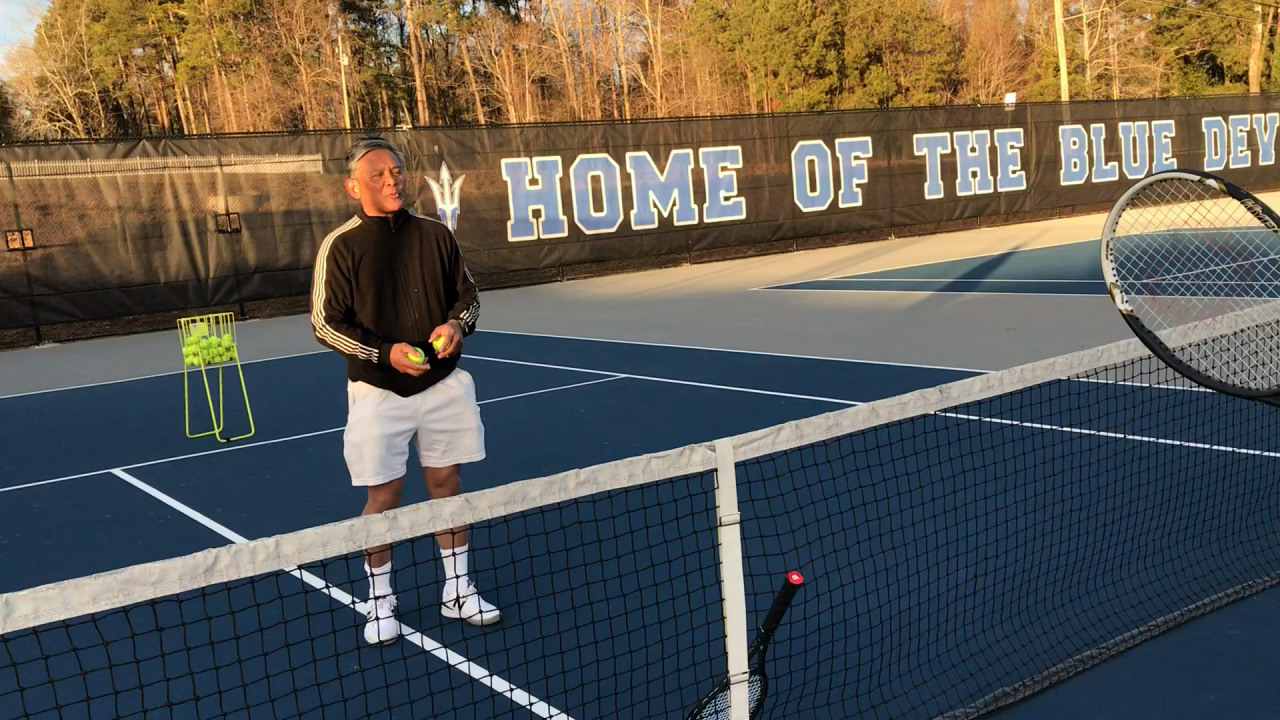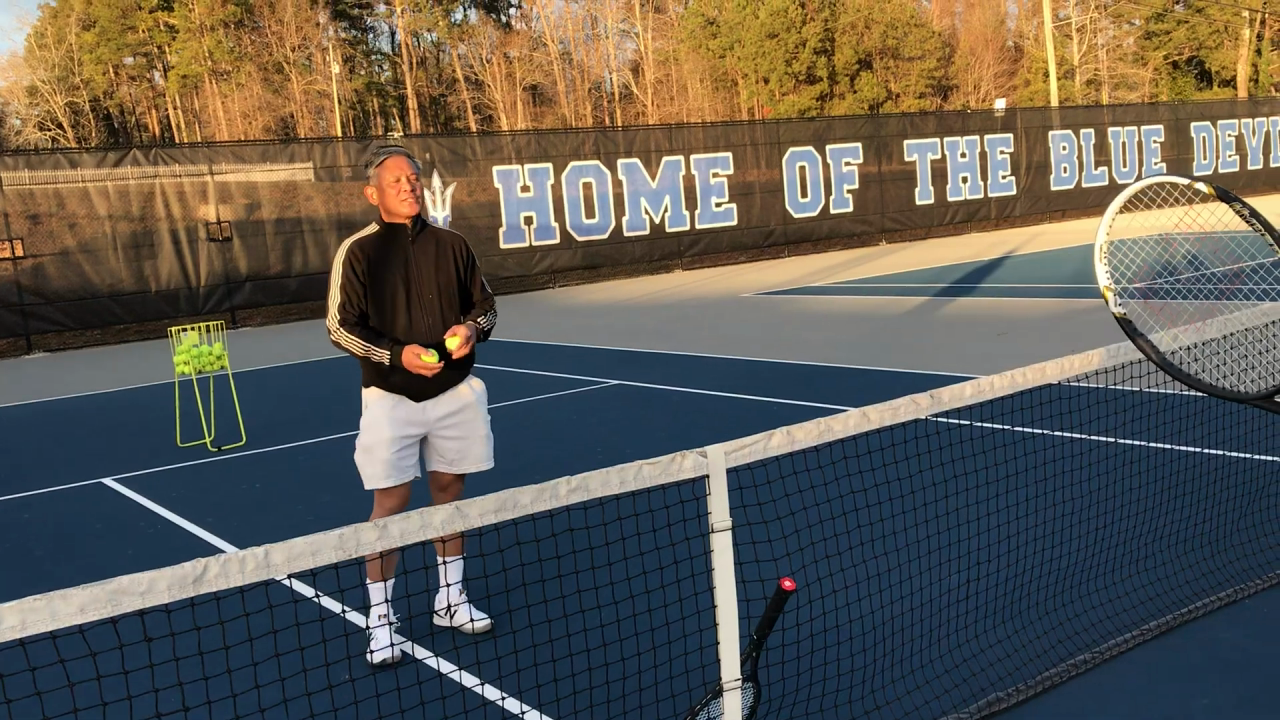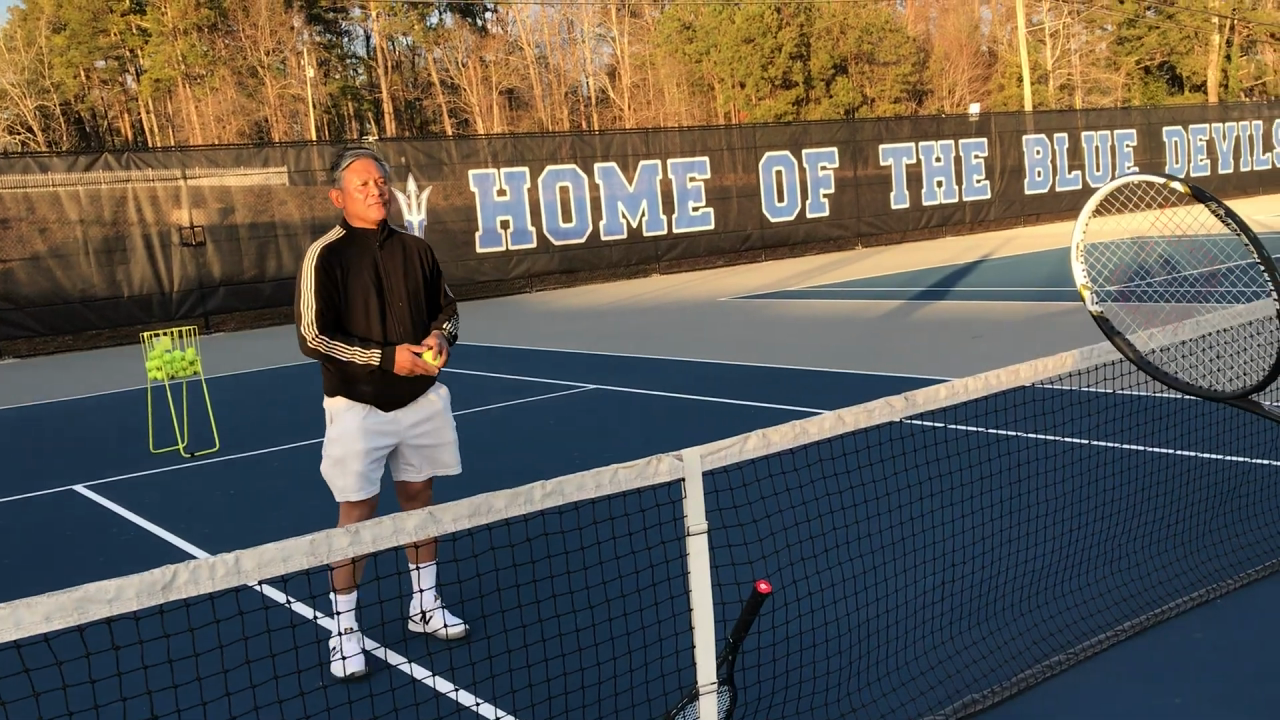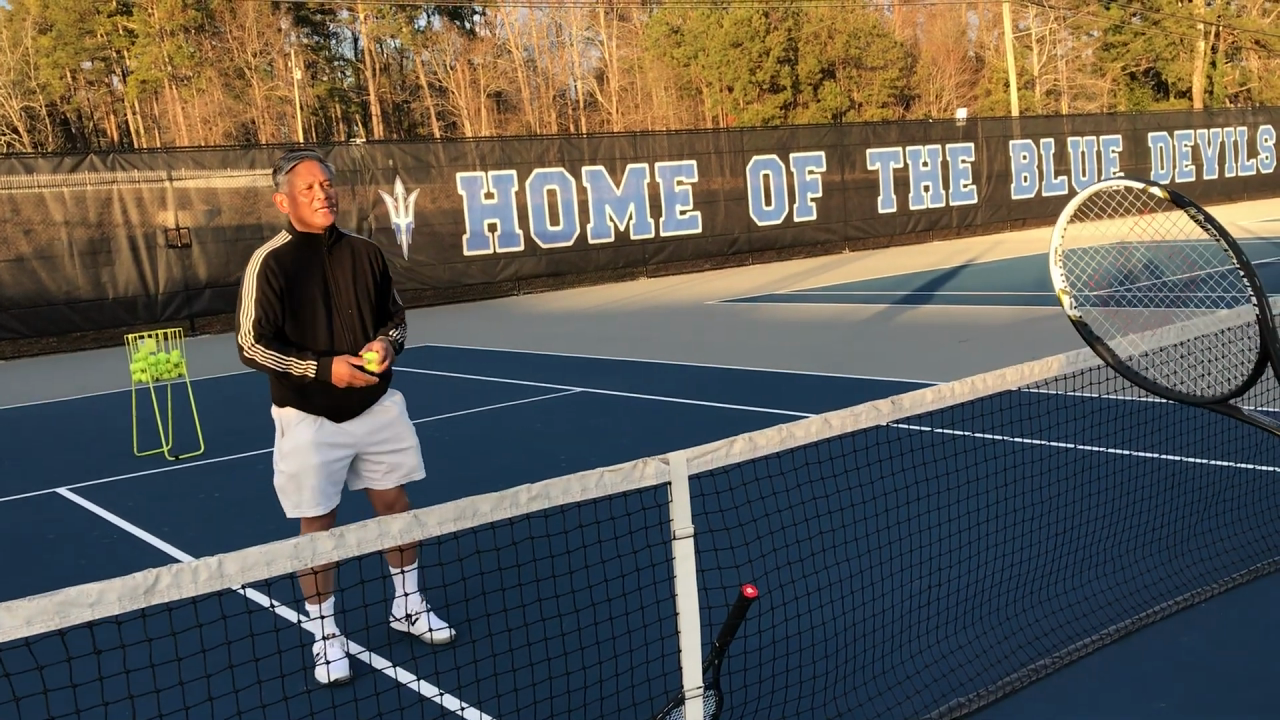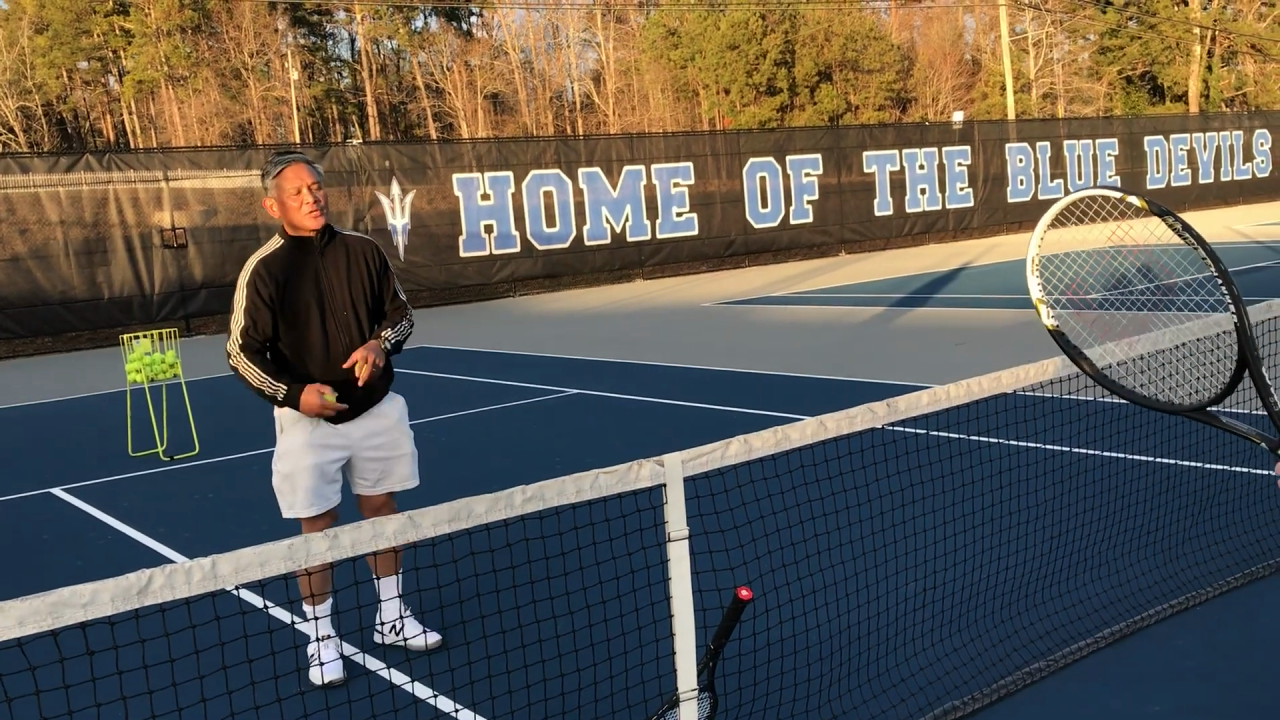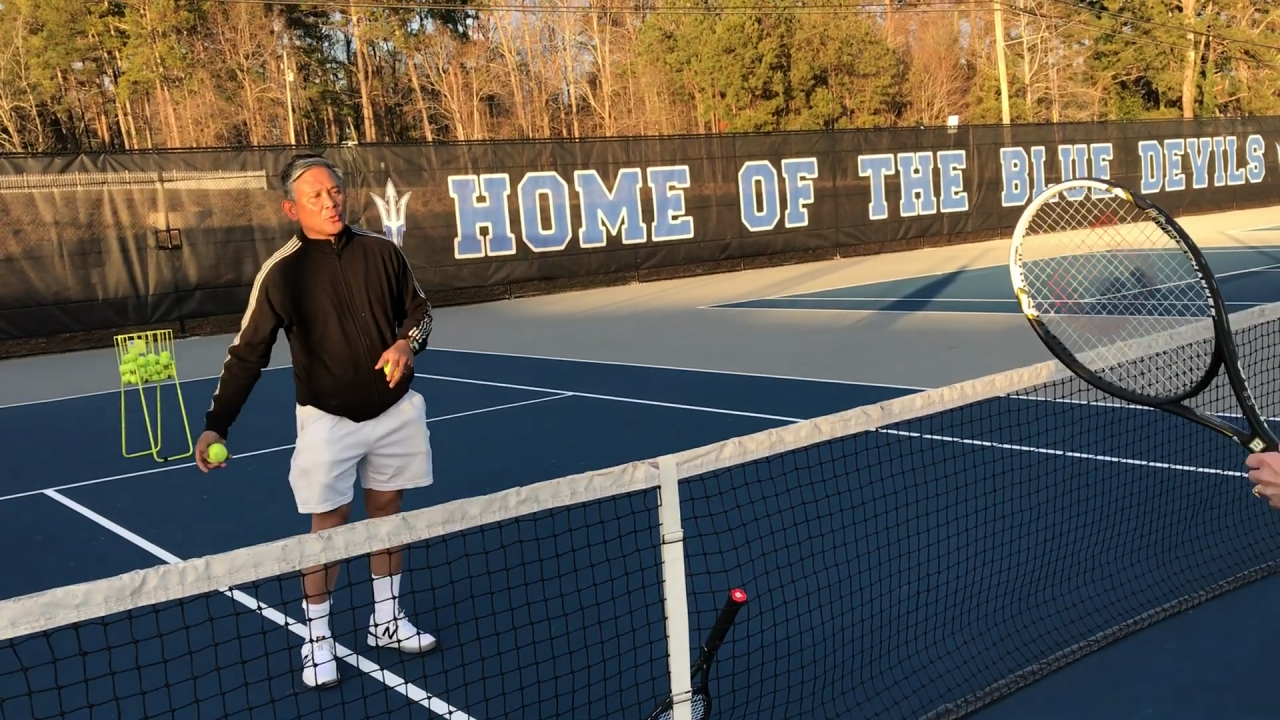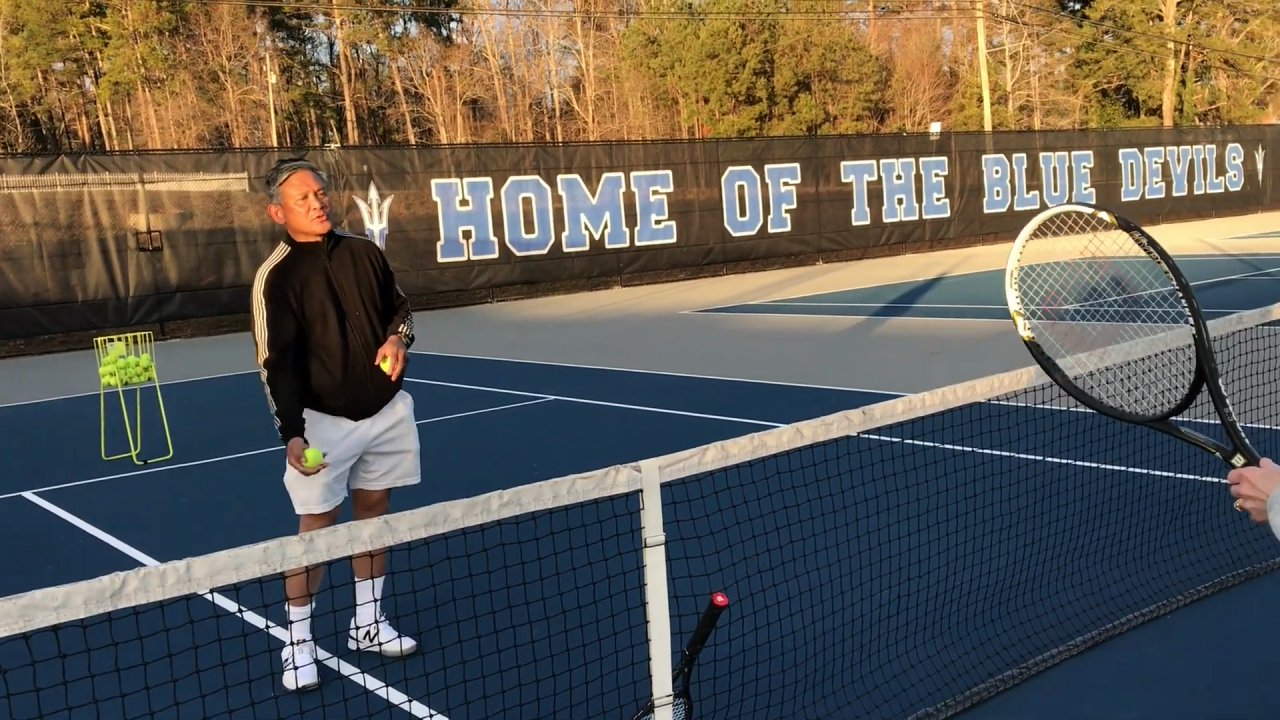
dt=0.4s
person 1, frame 1
left shoulder: (436, 235)
right shoulder: (341, 247)
left elbow: (466, 296)
right elbow: (326, 324)
left wrist: (457, 325)
right wrist: (383, 352)
left hip: (443, 384)
right hip: (378, 392)
left knee: (446, 484)
right knee: (384, 497)
left ankle: (458, 590)
right ankle: (379, 597)
person 1, frame 2
left shoulder: (452, 244)
right shoulder: (358, 251)
left elbow: (485, 303)
right elbow: (341, 328)
left wrist: (473, 328)
right wrist: (396, 355)
left hip: (454, 389)
right hip: (390, 396)
left knee: (449, 491)
right knee: (391, 502)
left ankle: (451, 599)
right ankle: (380, 616)
person 1, frame 3
left shoulder: (416, 249)
right shoulder: (325, 256)
left elbow: (445, 307)
right elbow: (313, 337)
left wrist: (440, 337)
right wrist: (386, 356)
left hip: (420, 398)
right hip: (357, 406)
left knee: (418, 498)
right knee: (357, 515)
left ankle: (425, 604)
right ankle: (345, 630)
person 1, frame 4
left shoulder: (365, 252)
right shoulder: (270, 263)
left elbow: (394, 315)
right elbow: (253, 347)
left wrist: (386, 343)
right wrist: (323, 368)
left hip: (376, 406)
right hip: (309, 419)
left knee: (394, 504)
right knee: (318, 526)
left ankle: (409, 606)
right ankle: (326, 637)
person 1, frame 5
left shoulder: (363, 250)
right shoulder: (264, 270)
left elbow: (400, 313)
right elbow: (244, 352)
left wrist: (380, 344)
right wrist: (295, 394)
left hip: (376, 410)
right hip: (310, 421)
left knee: (381, 511)
right knee: (318, 529)
left ankle: (392, 618)
right ankle: (321, 638)
person 1, frame 6
left shoulder: (382, 251)
right shoulder: (282, 273)
left elbow: (419, 310)
right elbow: (247, 354)
left wrist: (408, 343)
right wrist: (217, 424)
left hip: (395, 409)
right hip: (328, 419)
left knee: (386, 511)
right knee: (327, 527)
left ankle: (387, 619)
right ankle: (317, 638)
person 1, frame 7
left shoulder: (365, 252)
right shoulder: (276, 276)
left elbow: (398, 308)
right elbow: (275, 362)
left wrist: (398, 339)
right wrist: (292, 433)
left hip: (385, 406)
right hip: (324, 419)
left knee: (373, 510)
right knee: (317, 527)
left ankle: (368, 622)
right ankle: (297, 639)
